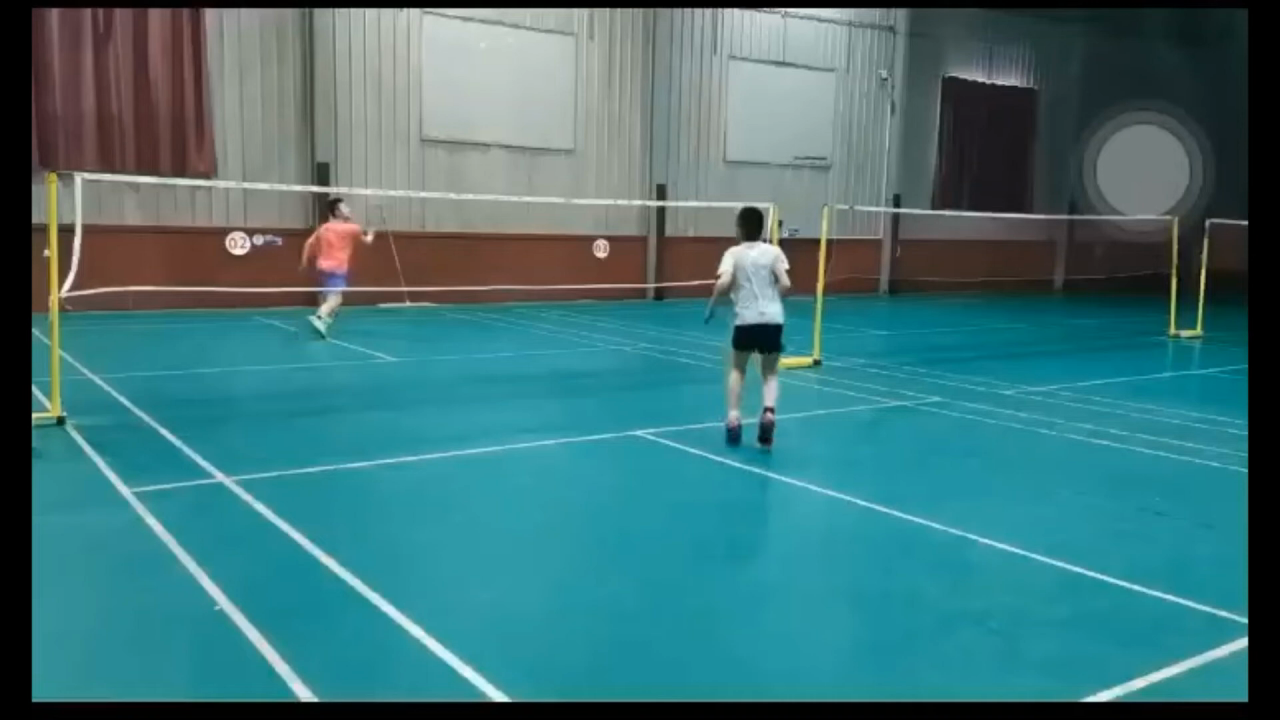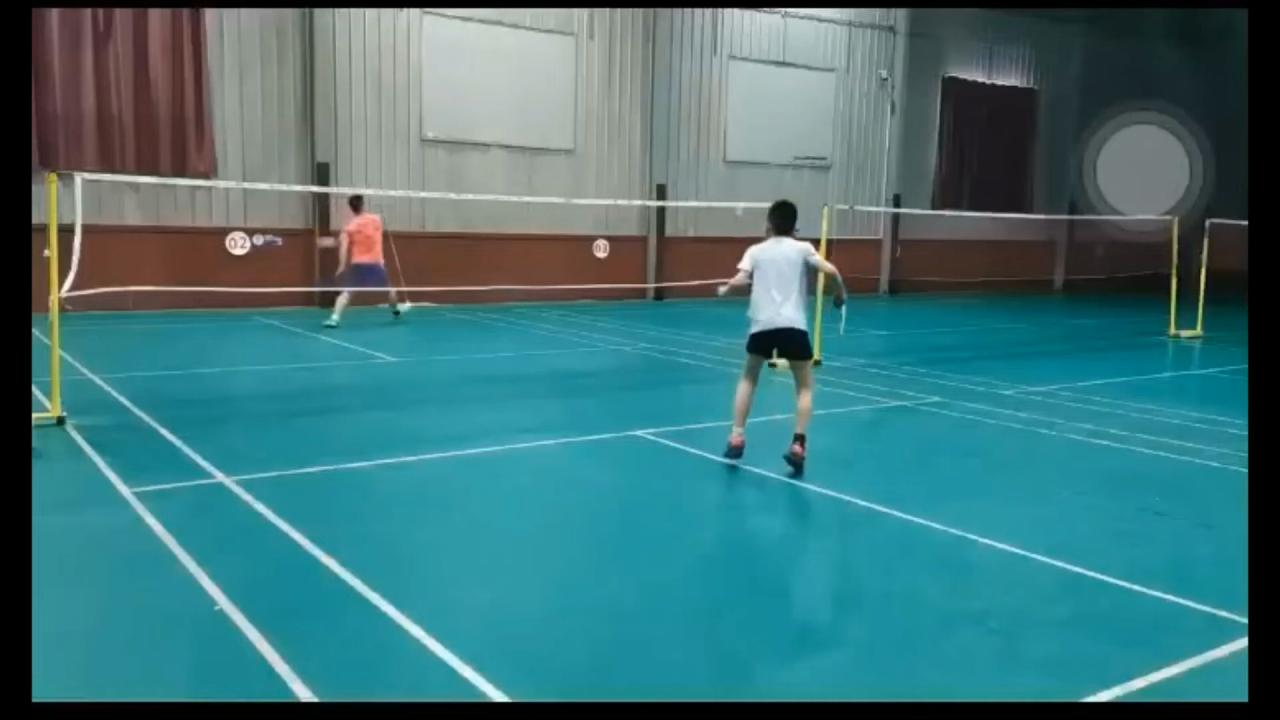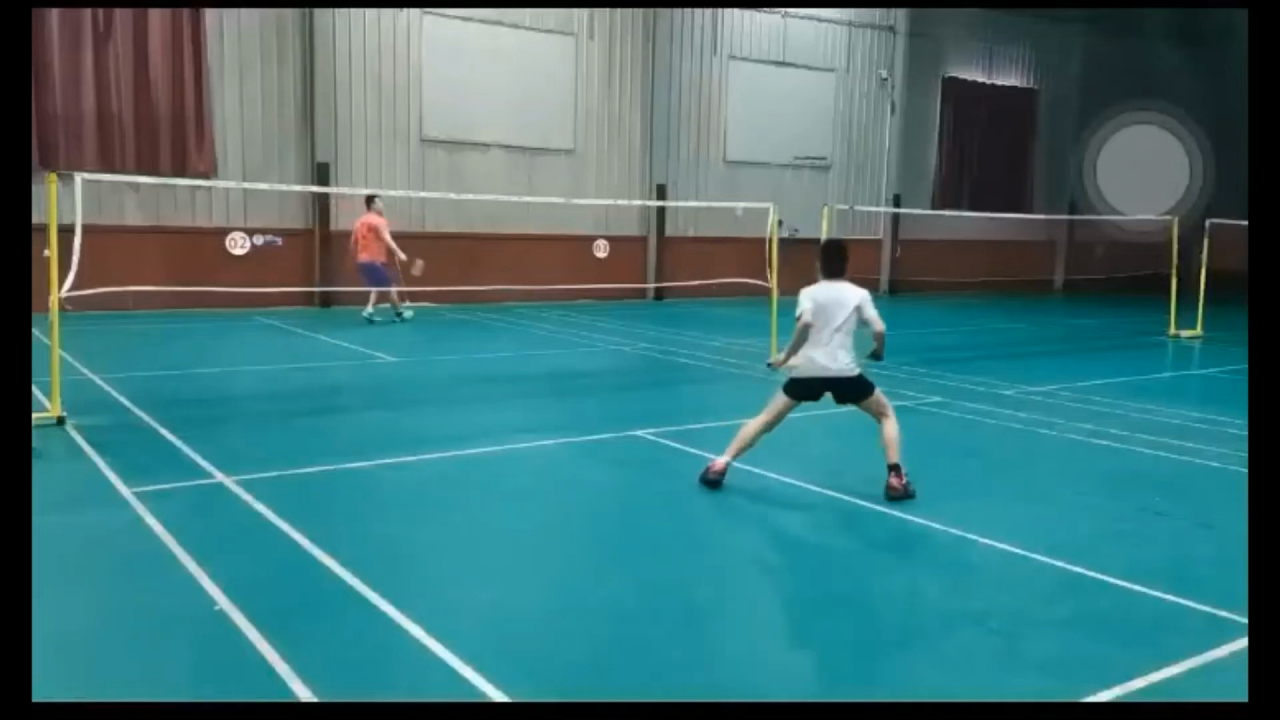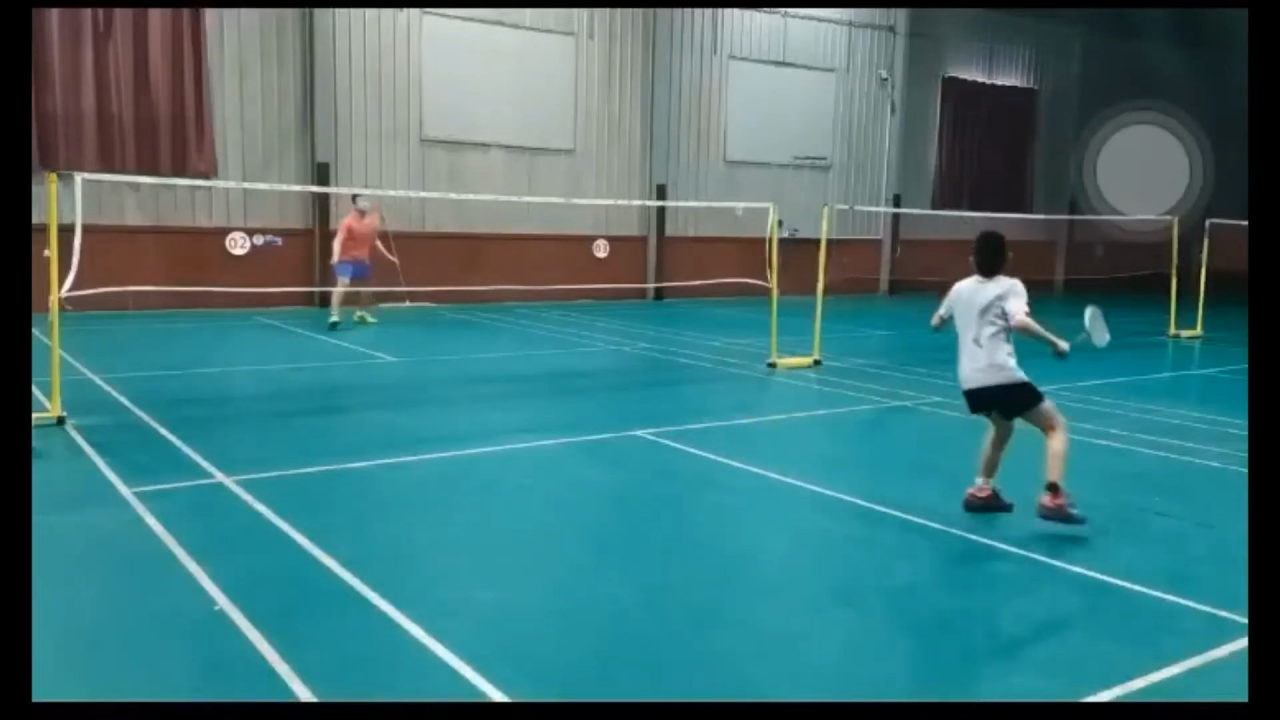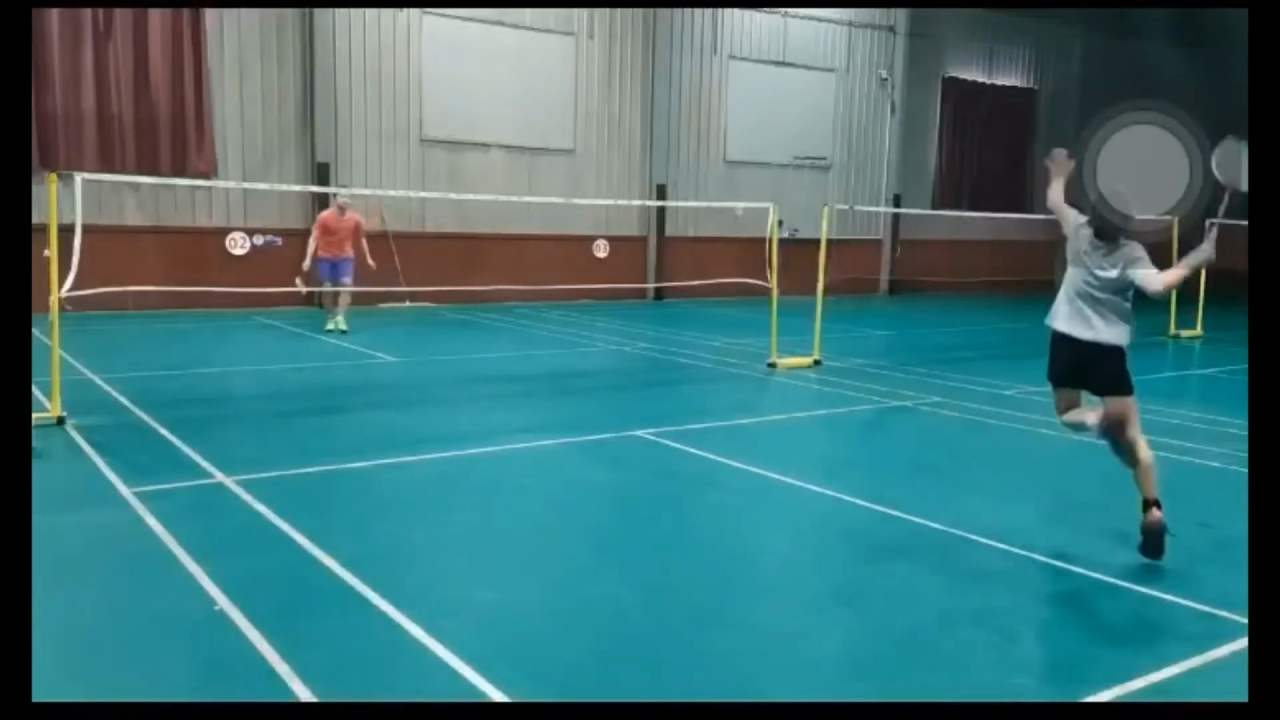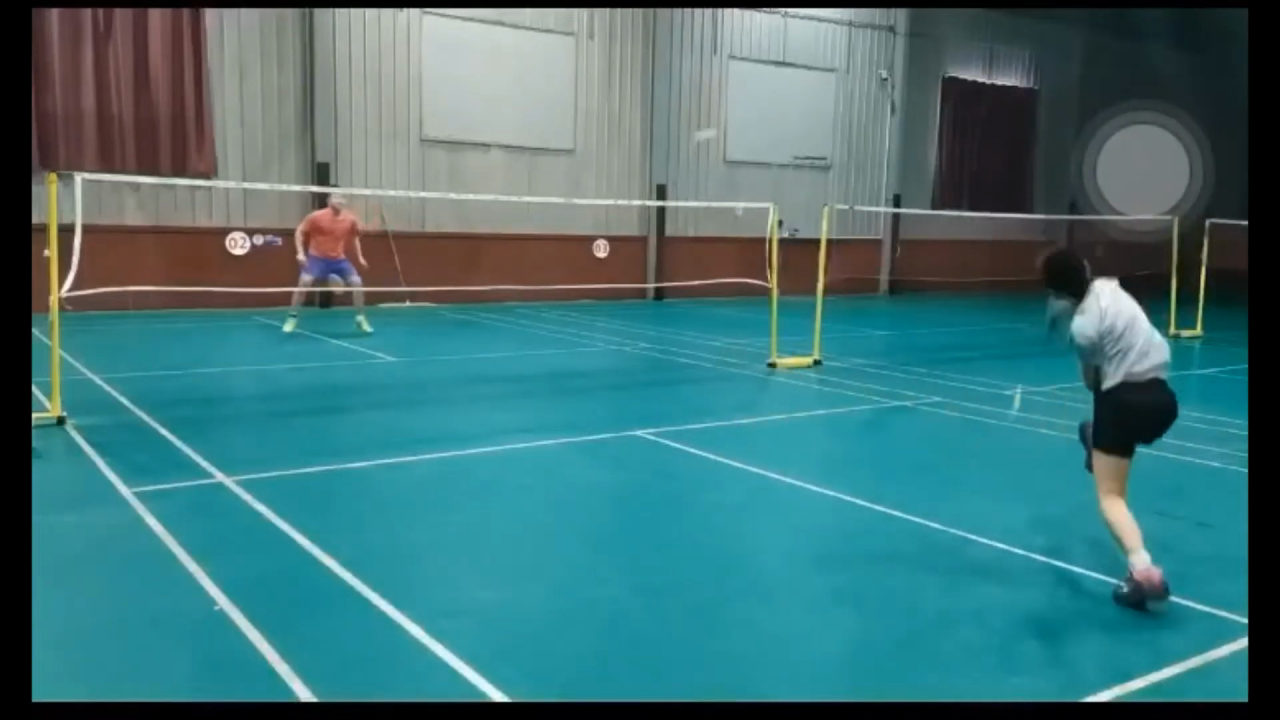
dt=0.4s
person 1, frame 1
left shoulder: (733, 254)
right shoulder: (774, 252)
left elbow: (723, 284)
right elbow: (785, 284)
left wrist: (710, 308)
left hip: (745, 320)
right hip: (772, 321)
left knee: (737, 370)
right knee: (770, 374)
left ankle: (734, 420)
right ankle: (768, 414)
person 1, frame 2
left shoulder: (755, 251)
right shoulder: (803, 248)
left elbow: (740, 281)
right elbow: (830, 270)
left wrist: (725, 290)
right wrist: (841, 292)
left hip: (763, 327)
right hip: (794, 327)
left knee: (747, 381)
right knee: (804, 388)
left ankle: (737, 438)
right ankle: (798, 446)
person 1, frame 3
left shoulder: (810, 293)
right shoulder: (860, 294)
left elbow: (804, 324)
right elbow: (879, 330)
left wrist: (785, 356)
right wrist: (879, 350)
left hip: (808, 370)
right hip: (844, 372)
left knee: (767, 419)
right knee: (886, 414)
left ankle: (721, 466)
right ankle: (895, 478)
person 1, frame 4
left shoulder: (959, 290)
right shoulder: (1010, 287)
left elbow: (936, 323)
right elbow: (1019, 322)
right wrist: (1055, 341)
left hip: (972, 382)
right hip: (1003, 379)
left knee: (1002, 428)
right knee: (1055, 428)
left ankle: (981, 490)
right ankle: (1052, 496)
person 1, frame 5
left shoulder: (1081, 230)
right shoulder: (1132, 253)
left elbow: (1054, 201)
right elbow: (1156, 287)
left wrist: (1059, 172)
right wrist: (1199, 257)
left hip: (1067, 338)
right hip: (1106, 346)
left knee: (1067, 411)
right knee: (1131, 433)
left ankle: (1098, 420)
right ankle: (1151, 513)
person 1, frame 6
left shoulder: (1085, 325)
right shoulder: (1108, 289)
left elbow: (1097, 379)
left hip: (1126, 399)
right hip: (1161, 397)
left knee: (1110, 497)
left ankle: (1146, 575)
